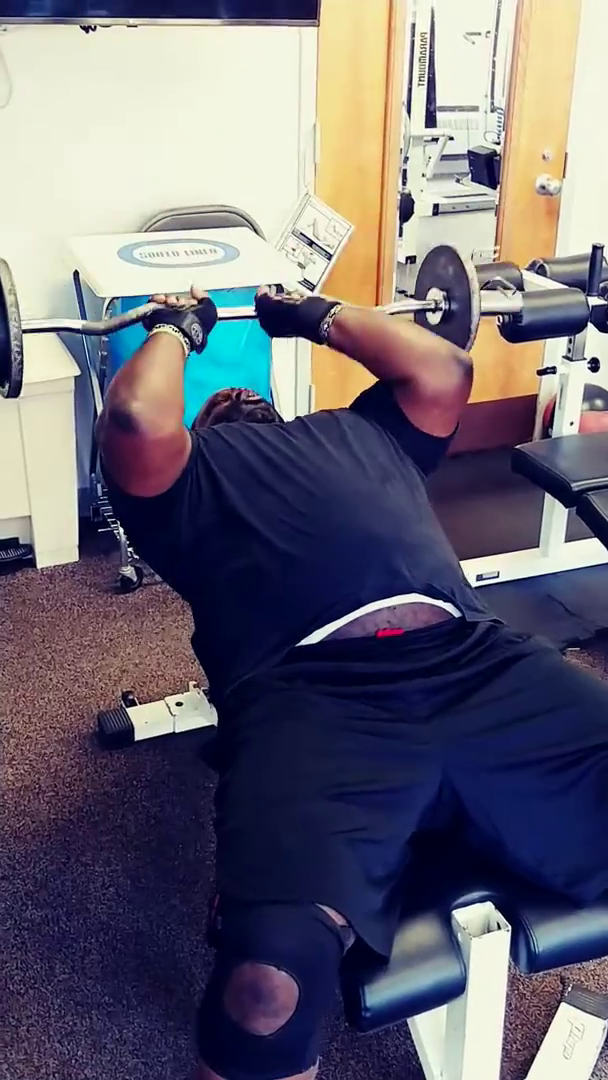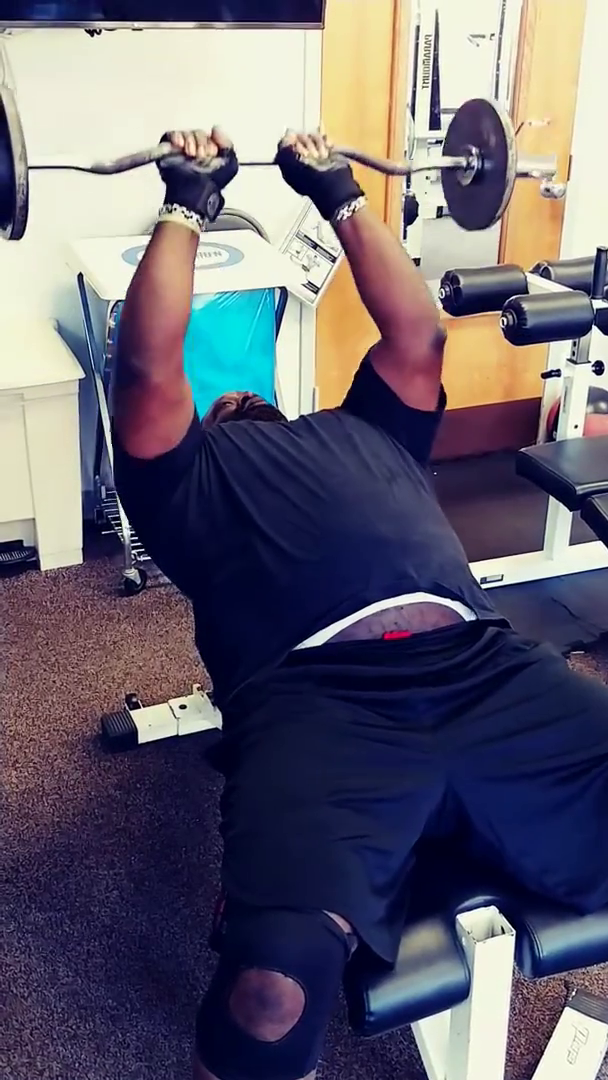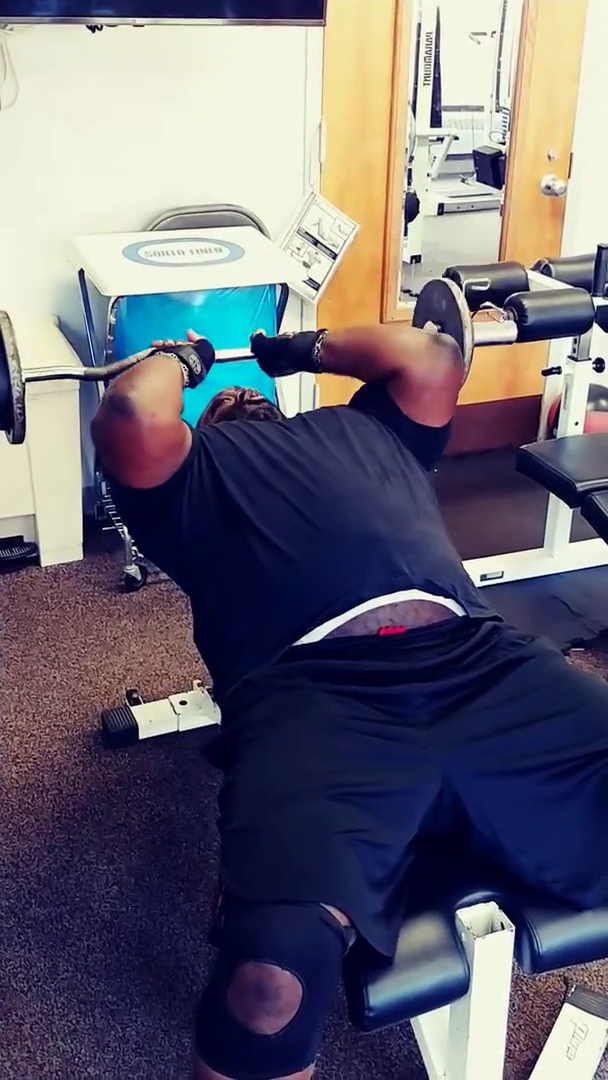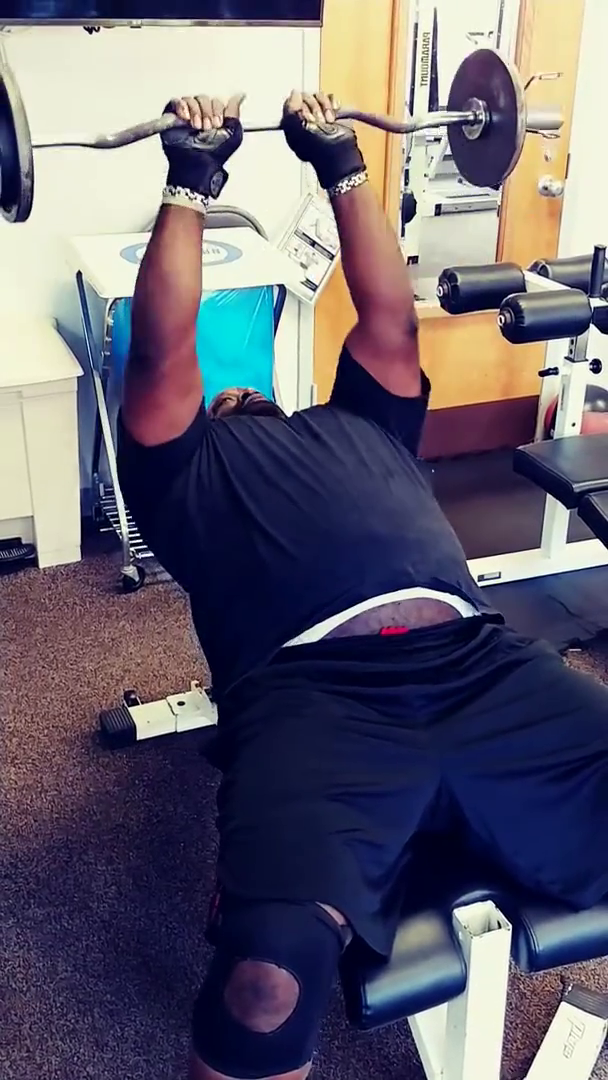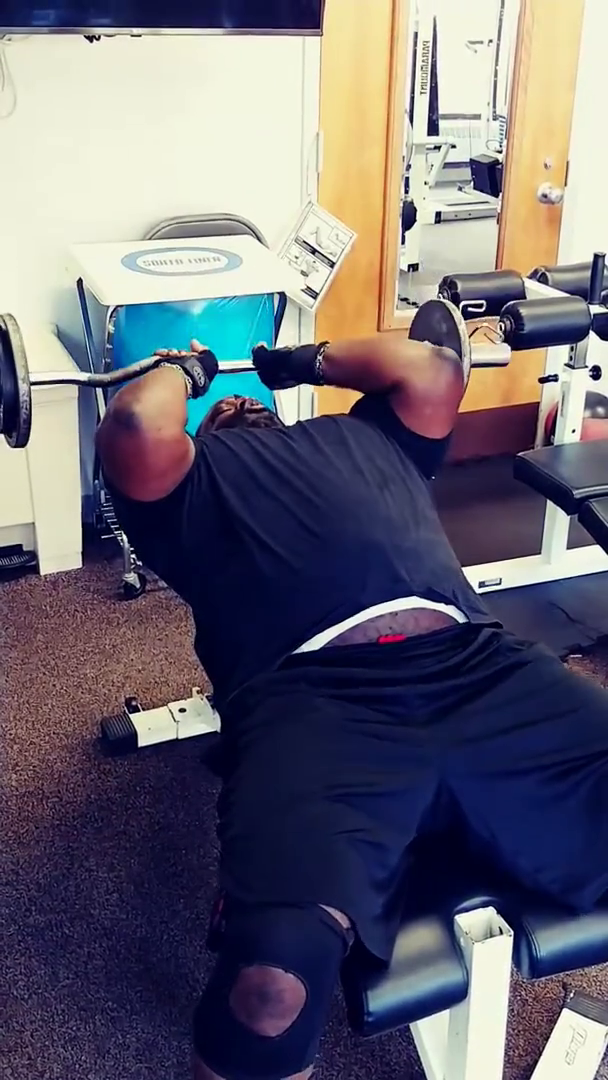
dt=1s
person 1, frame 1
left shoulder: (355, 432)
right shoulder: (188, 472)
left elbow: (444, 371)
right elbow: (135, 422)
left wrist: (322, 316)
right wrist: (174, 331)
left hip: (474, 660)
right hip: (309, 695)
right knee: (270, 973)
person 1, frame 2
left shoulder: (362, 434)
right shoulder: (192, 478)
left elbow: (416, 332)
right elbow: (147, 364)
left wrist: (341, 198)
right wrist: (186, 208)
left hip: (486, 667)
right hip: (315, 699)
right knee: (273, 984)
person 1, frame 3
left shoulder: (359, 429)
right shoulder: (193, 469)
left elbow: (434, 358)
right elbow: (129, 418)
left wrist: (315, 348)
right wrist: (175, 363)
left hip: (478, 659)
right hip: (311, 691)
right knee: (271, 979)
person 1, frame 4
left shoulder: (359, 430)
right shoulder: (192, 473)
left elbow: (388, 318)
right elbow: (160, 351)
left wrist: (341, 165)
right wrist: (191, 184)
left hip: (480, 663)
right hip: (311, 694)
right knee: (268, 974)
person 1, frame 5
left shoulder: (359, 436)
right shoulder: (194, 476)
left elbow: (435, 368)
right elbow: (135, 430)
left wrist: (315, 360)
right wrist: (179, 372)
left hip: (474, 662)
right hip: (311, 696)
right knee: (274, 976)
